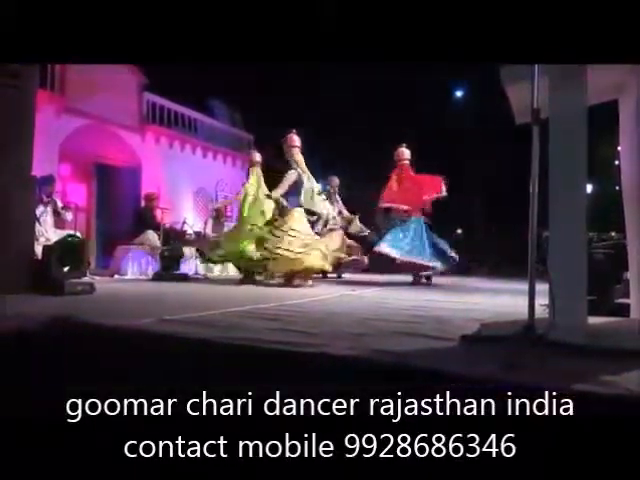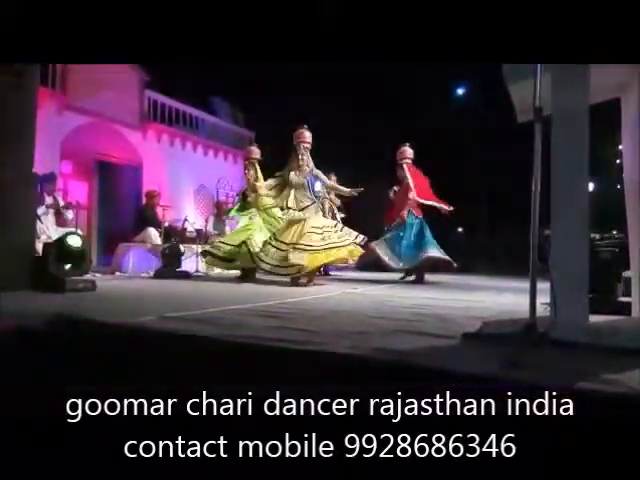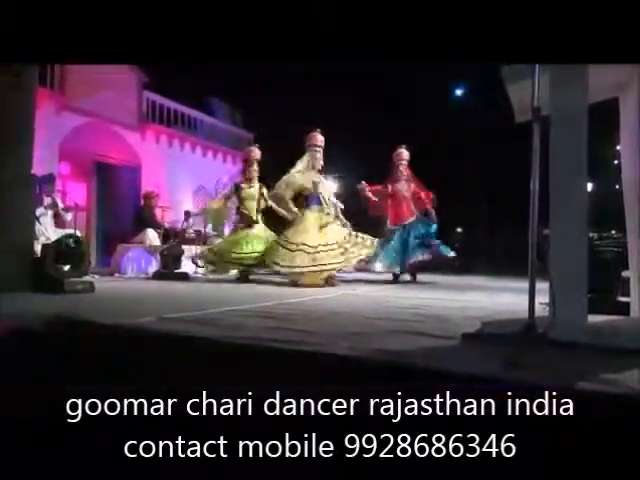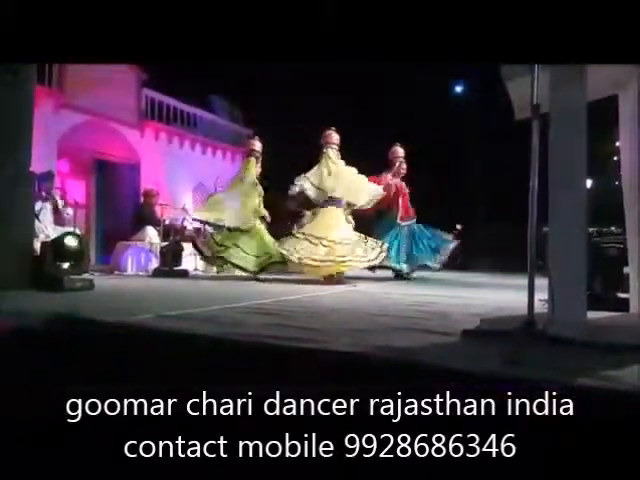
dt=0.3s
person 1, frame 1
left shoulder: (292, 173)
right shoulder: (302, 175)
left elbow: (280, 191)
left hip: (292, 215)
right hip: (294, 214)
left knee: (291, 244)
right knee: (293, 247)
left ankle: (303, 276)
person 1, frame 2
left shoulder: (314, 172)
right shoulder: (289, 174)
left elbow: (330, 185)
left wrist: (348, 191)
left hip: (313, 214)
right hip: (295, 216)
left knee: (315, 244)
right knee: (291, 244)
left ankle: (311, 276)
right ankle: (296, 275)
person 1, frame 3
left shoulder: (320, 177)
right shoulder: (305, 175)
left elbow: (328, 196)
left hip: (323, 217)
right hip: (310, 216)
left knee: (332, 244)
right knee: (307, 246)
left ankle: (328, 277)
right ankle: (295, 277)
person 1, frame 4
left shoulder: (318, 173)
right shoulder: (342, 173)
left elbow: (302, 186)
right elbow: (357, 184)
right wrist: (377, 189)
left hip: (323, 213)
right hip: (336, 214)
left knee: (323, 242)
right knee: (339, 243)
left ankle: (330, 274)
right ankle: (336, 274)
person 2, frame 1
left shoulder: (396, 180)
right shoulder: (415, 180)
left elbow: (387, 200)
left hip: (401, 219)
right hip: (415, 218)
left knee: (408, 247)
right knee: (419, 247)
left ankle: (418, 276)
right ankle: (423, 275)
person 2, frame 2
left shoulder: (410, 181)
right shoulder: (402, 186)
left elbow: (411, 194)
left wrist: (405, 210)
right wrist: (394, 193)
left hip: (411, 218)
right hip: (402, 220)
left knee: (414, 247)
left ankle: (419, 275)
right ankle: (410, 270)
person 2, frame 3
left shoulder: (412, 185)
right shoulder: (389, 188)
left elbow: (423, 198)
right elbow: (379, 200)
left wrist: (431, 211)
right wrist: (367, 192)
left hip: (412, 220)
right hip: (396, 224)
left knee: (417, 246)
right knee: (395, 248)
left ankle: (413, 272)
right ankle: (396, 274)
person 2, frame 4
left shoulder: (402, 184)
right shoulder: (391, 181)
right elbow: (388, 196)
left wrist: (411, 212)
right wrist: (386, 184)
left hip: (407, 218)
right hip: (395, 217)
left knee: (407, 242)
right knee: (396, 242)
left ankle: (402, 270)
right ankle: (398, 270)
person 3, frame 1
left shoulder: (250, 186)
right shoulder: (261, 187)
left elbow: (240, 197)
left wrist: (221, 204)
left hip: (249, 221)
right hip: (256, 221)
left ankle: (248, 275)
right ankle: (248, 275)
person 3, frame 2
left shoulder: (255, 185)
right shoulder: (249, 186)
left elbow: (258, 197)
left hip: (252, 219)
right hip: (246, 220)
left knee: (250, 243)
right knee: (241, 244)
left ankle: (250, 273)
right ankle: (246, 273)
person 3, frame 3
left shoulder: (260, 187)
right shoulder: (238, 186)
left elbow: (269, 203)
right elbow: (225, 200)
left wrist: (284, 213)
left hip: (256, 223)
right hip: (242, 222)
right knee: (239, 246)
left ankle: (244, 274)
right ankle: (243, 274)
person 3, frame 4
left shoulder: (253, 181)
right shoulder: (250, 180)
left wrist: (265, 213)
left hip: (251, 218)
right hip: (250, 218)
right ankle: (251, 270)
